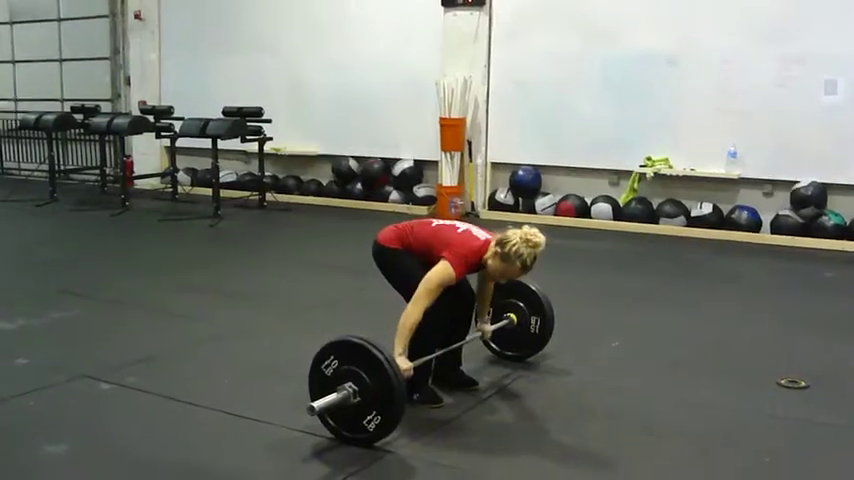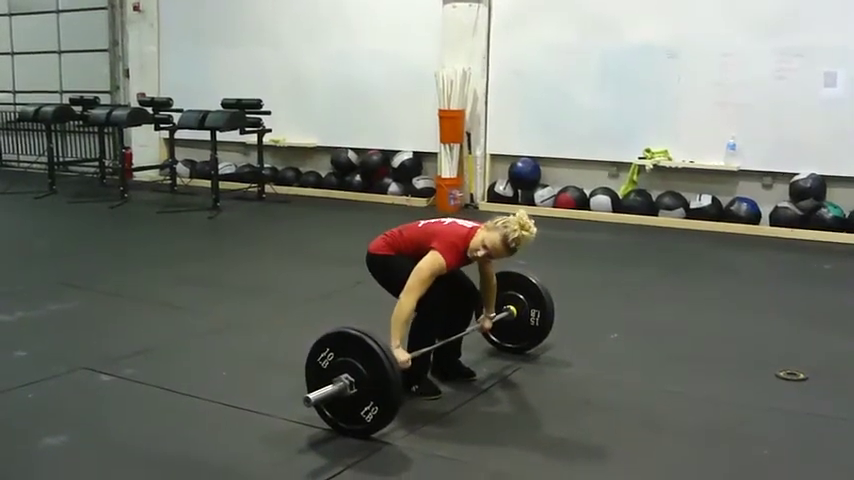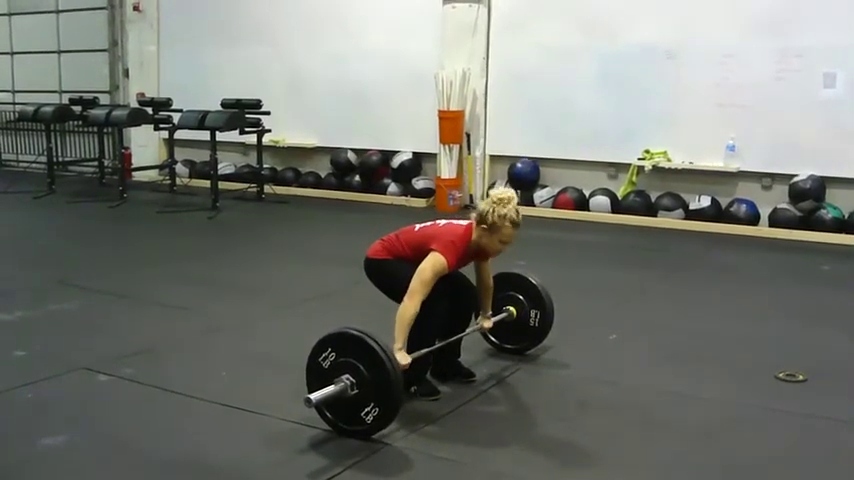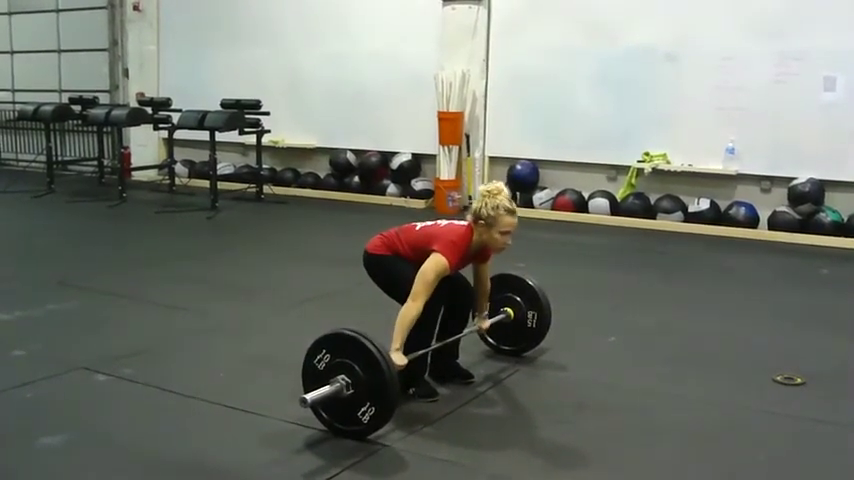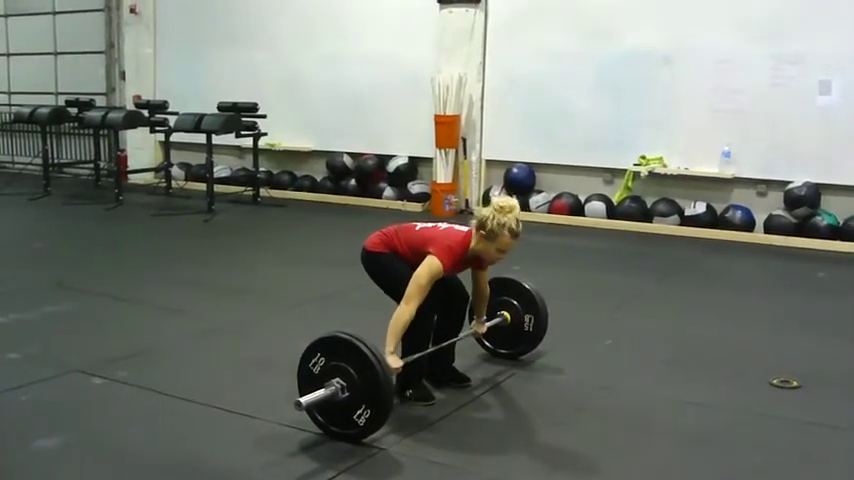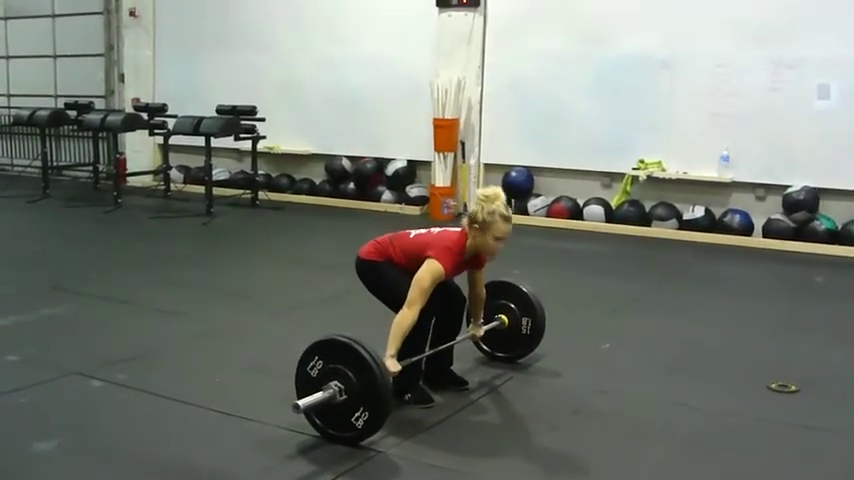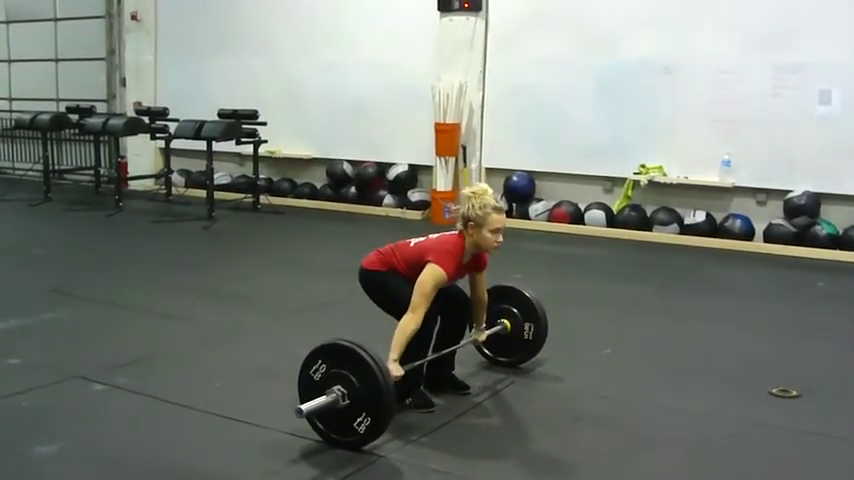
dt=0.7s
person 1, frame 1
left shoulder: (493, 249)
right shoulder: (463, 255)
left elbow: (486, 284)
right elbow: (416, 306)
left wrist: (483, 320)
right wrist: (399, 356)
left hip: (420, 247)
right hip: (391, 247)
left knee: (464, 299)
right knee: (433, 306)
left ankle: (447, 371)
right ankle: (416, 385)
person 1, frame 2
left shoulder: (487, 241)
right shoulder: (453, 245)
left elbow: (488, 281)
right elbow: (408, 297)
left wrist: (488, 315)
right wrist: (396, 348)
left hip: (414, 255)
right hip: (384, 255)
left knee: (467, 296)
right knee: (435, 302)
left ankle: (446, 363)
right ankle: (412, 376)
person 1, frame 3
left shoulder: (479, 238)
right shoulder: (452, 244)
left elbow: (485, 283)
right elbow: (412, 300)
left wrist: (485, 315)
right wrist: (398, 351)
left hip: (414, 259)
right hip: (382, 260)
left knee: (466, 296)
right knee: (435, 304)
left ankle: (445, 363)
right ankle: (411, 376)
person 1, frame 4
left shoulder: (481, 242)
right shoulder: (452, 246)
left elbow: (481, 284)
right elbow: (414, 302)
left wrist: (482, 316)
right wrist: (395, 351)
left hip: (412, 256)
right hip: (381, 255)
left knee: (463, 295)
right knee: (430, 302)
left ankle: (444, 364)
right ankle: (410, 378)
person 1, frame 5
left shoulder: (479, 247)
right shoulder: (449, 249)
left elbow: (481, 289)
right elbow: (408, 304)
left wrist: (480, 320)
right wrist: (390, 353)
left hip: (408, 253)
right hip: (380, 252)
left knee: (458, 298)
right knee: (426, 304)
left ankle: (440, 368)
right ankle: (408, 381)
person 1, frame 6
left shoulder: (475, 249)
right shoulder: (446, 252)
left elbow: (477, 292)
right elbow: (410, 309)
left wrist: (477, 323)
right wrist: (390, 357)
left hip: (406, 263)
right hip: (374, 261)
left knee: (454, 301)
right knee: (423, 310)
left ankle: (437, 371)
right ankle: (405, 384)
person 1, frame 7
left shoulder: (477, 252)
right shoulder: (446, 255)
left elbow: (479, 296)
right elbow: (413, 314)
left wrist: (479, 328)
right wrist: (393, 361)
left hip: (408, 271)
right hip: (377, 271)
left knee: (460, 305)
right knee: (426, 315)
left ankle: (438, 375)
right ankle: (406, 388)
